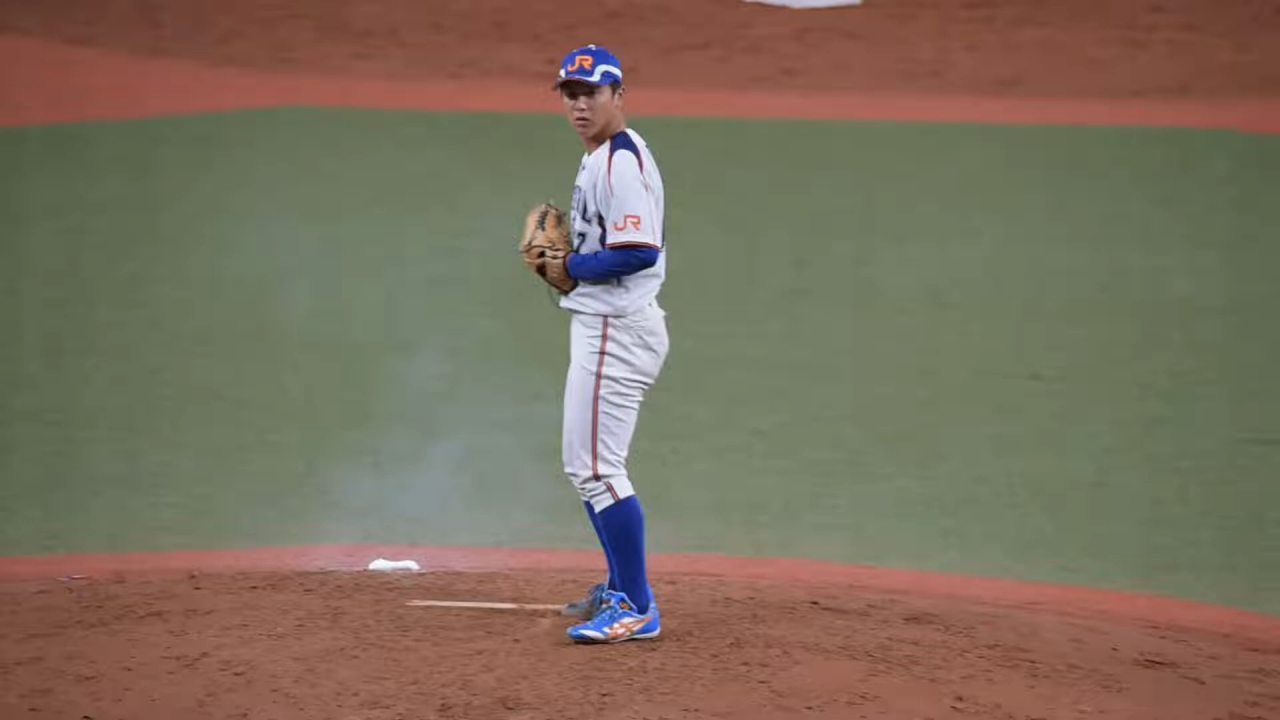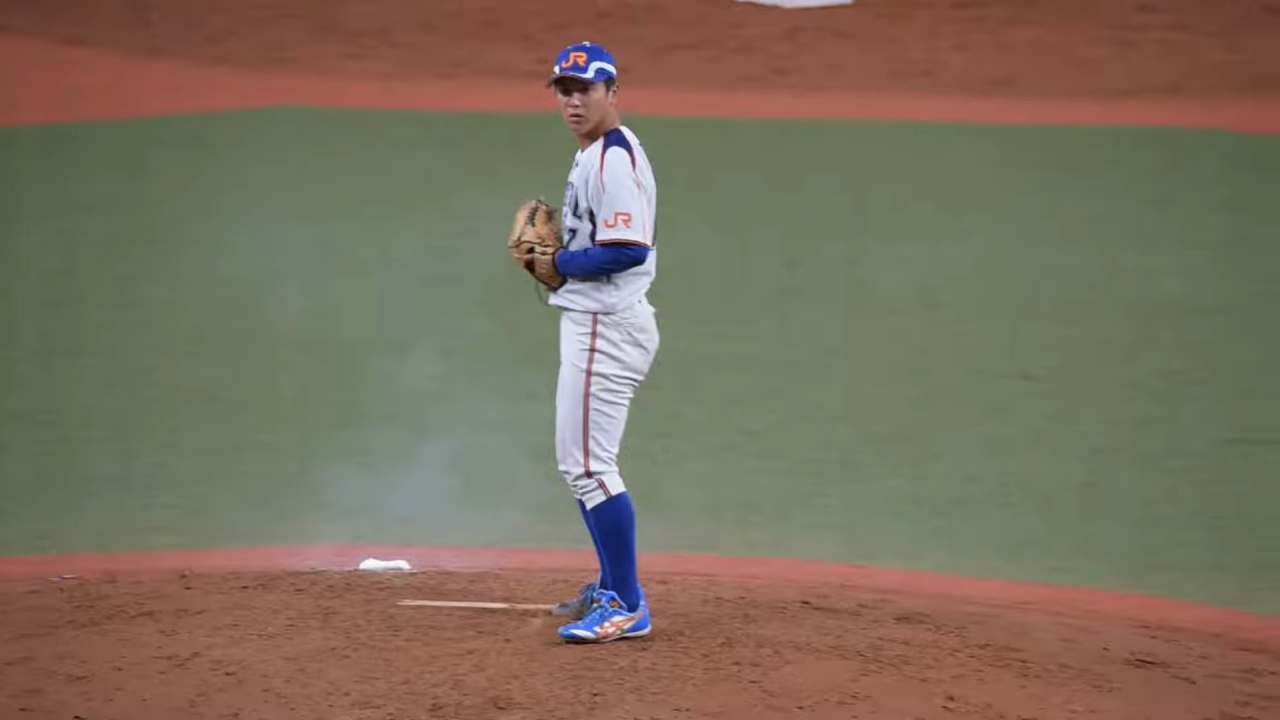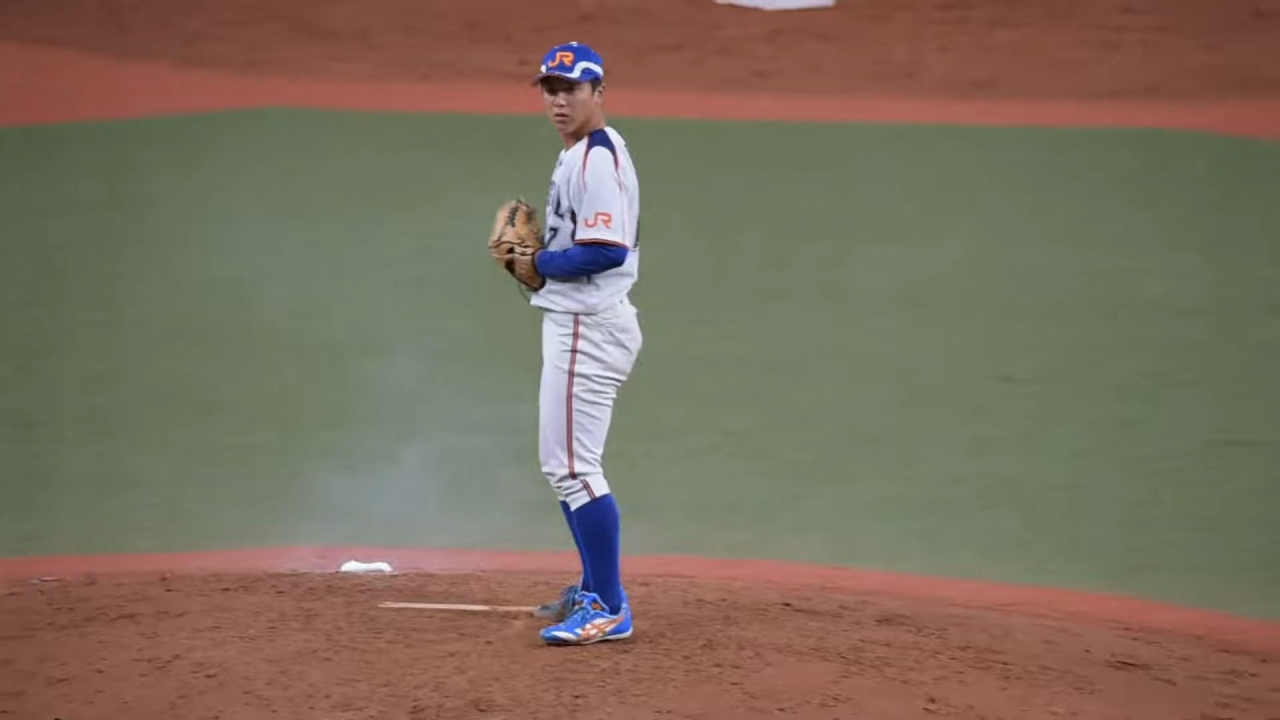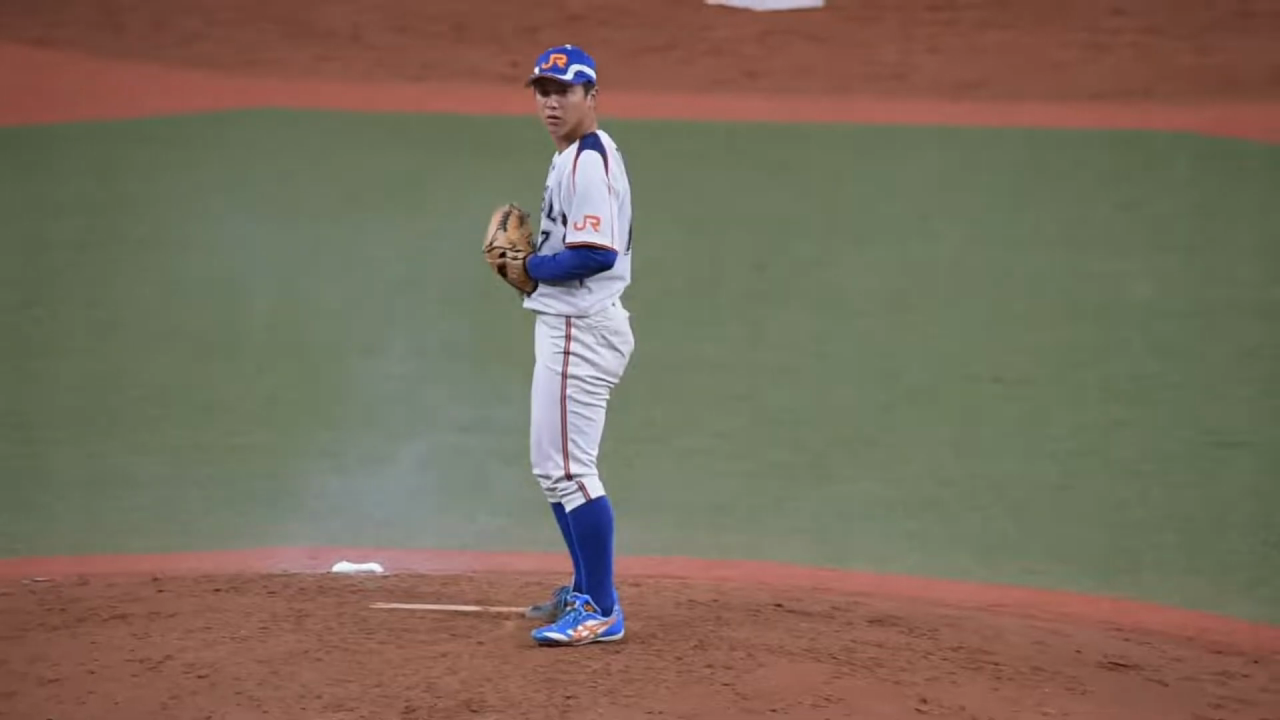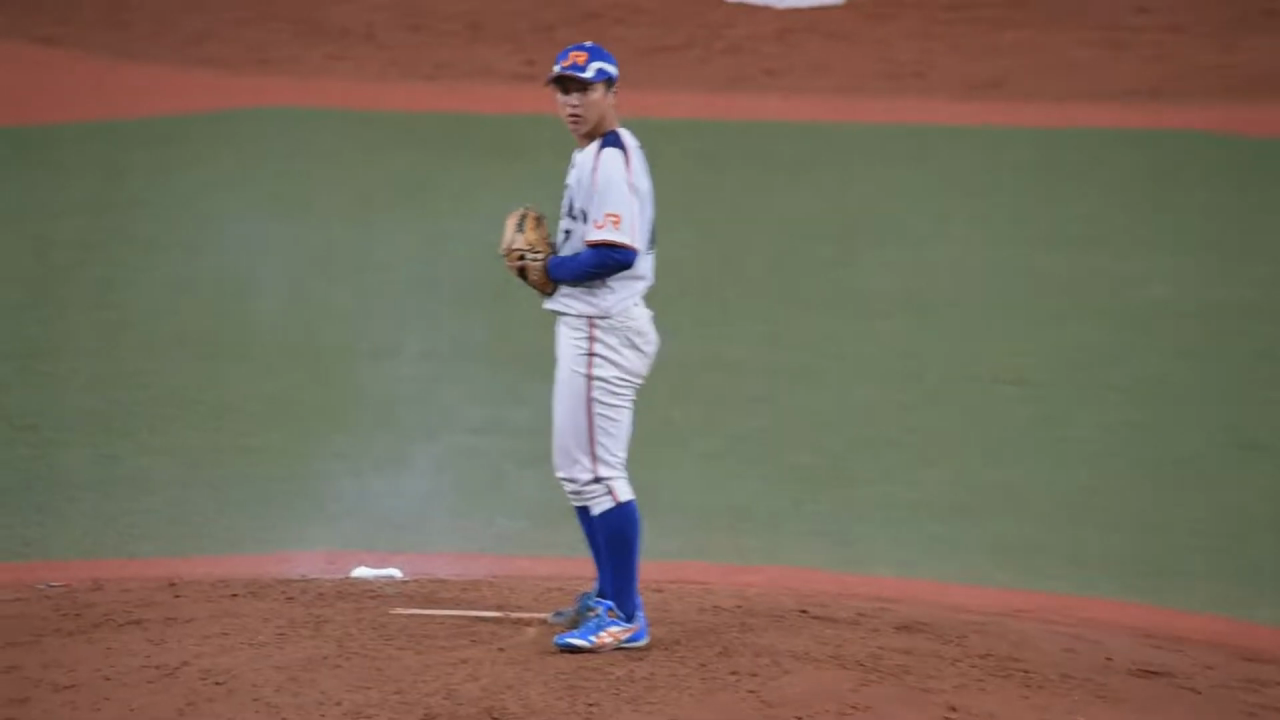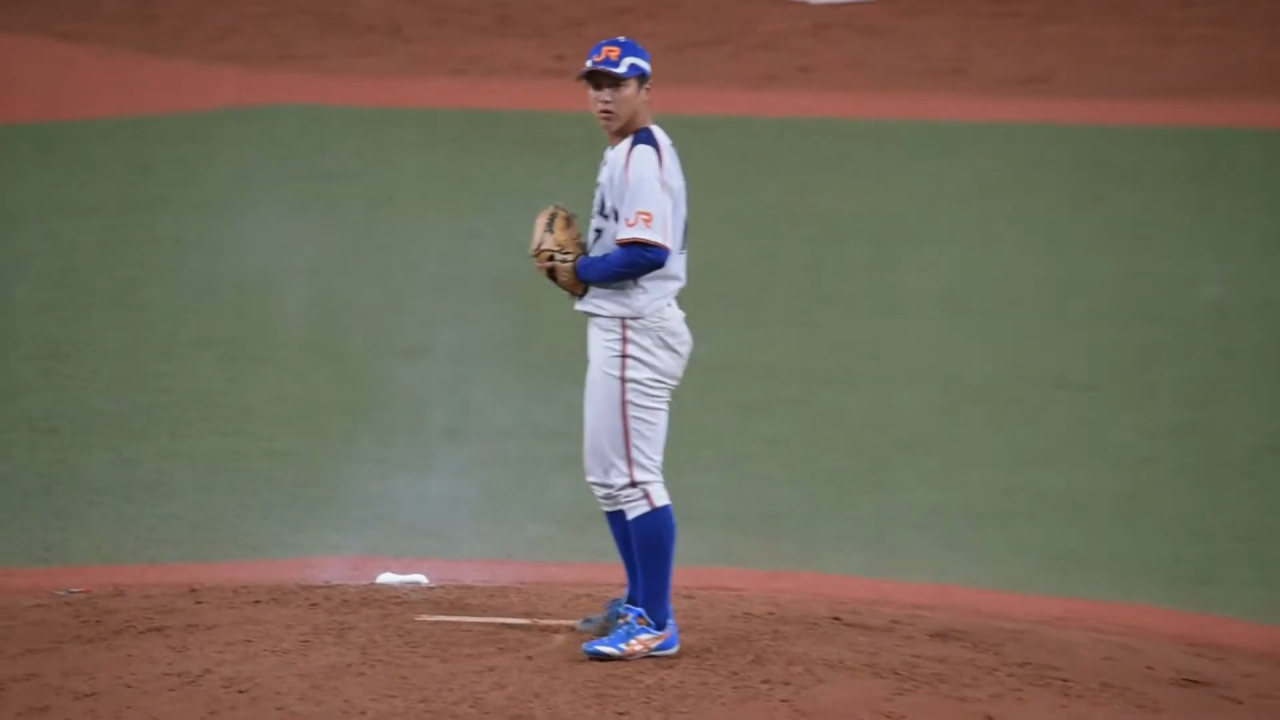
dt=0.1s
person 1, frame 1
left shoulder: (623, 159)
right shoulder: (597, 158)
left elbow: (639, 252)
left wrist: (570, 267)
right wrist: (566, 263)
left hip: (616, 331)
right hip: (603, 328)
left knee: (595, 467)
right knee: (588, 464)
left ankle: (638, 607)
right ankle: (621, 588)
person 1, frame 2
left shoulder: (615, 156)
right shoulder: (590, 154)
left elbow: (629, 249)
left wrist: (559, 263)
right wrist: (558, 260)
left hip: (605, 328)
right hip: (593, 324)
left knee: (588, 465)
right knee: (581, 461)
left ankle: (628, 605)
right ankle: (613, 587)
person 1, frame 3
left shoulder: (599, 156)
right shoulder: (576, 155)
left elbow: (606, 251)
left wrist: (540, 263)
right wrist: (541, 261)
left hip: (588, 329)
right hip: (575, 324)
left knee: (574, 466)
right knee: (562, 463)
left ankle: (610, 608)
right ankle: (595, 590)
person 1, frame 4
left shoulder: (590, 159)
right shoulder: (570, 157)
left elbow: (596, 255)
left wrist: (530, 266)
right wrist: (532, 263)
left hip: (580, 331)
right hip: (567, 327)
left knee: (568, 468)
right knee: (554, 466)
left ankle: (602, 608)
right ankle: (587, 591)
person 1, frame 5
left shoulder: (611, 157)
right shoulder: (590, 156)
left elbow: (616, 254)
left wrist: (551, 269)
right wrist: (555, 267)
left hip: (603, 332)
right hip: (585, 329)
left knee: (599, 472)
right knee: (576, 471)
left ankle: (625, 616)
right ankle: (609, 596)
person 1, frame 6
left shoulder: (643, 154)
right shoulder: (623, 153)
left elbow: (647, 253)
left wrist: (580, 269)
right wrist: (584, 268)
left hip: (636, 333)
right hip: (619, 330)
left knee: (633, 477)
right knee: (607, 475)
left ankle: (655, 623)
right ankle: (639, 602)
